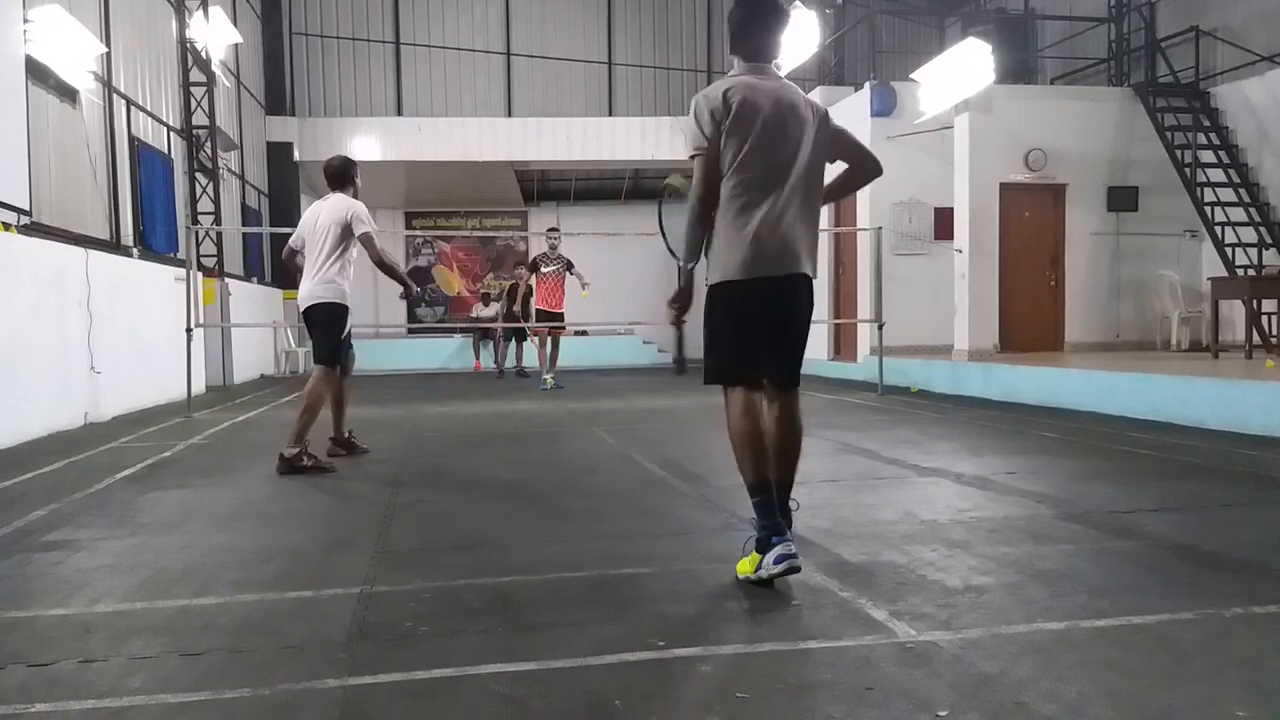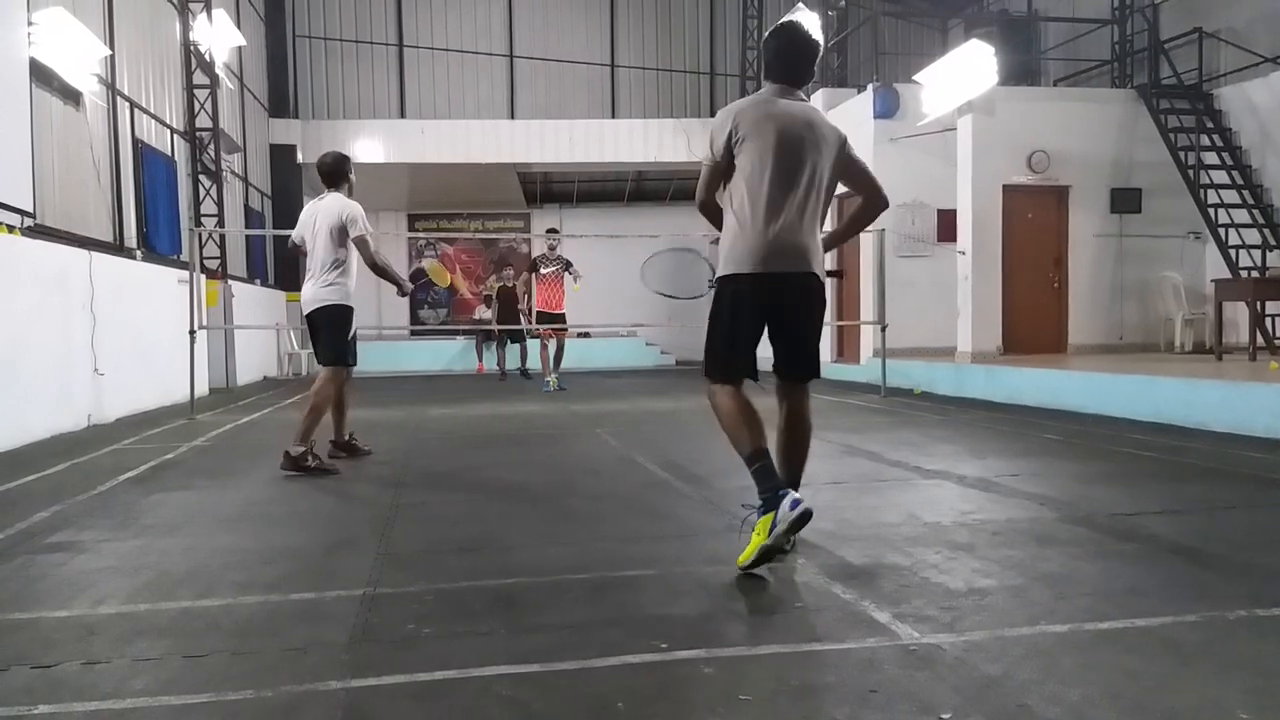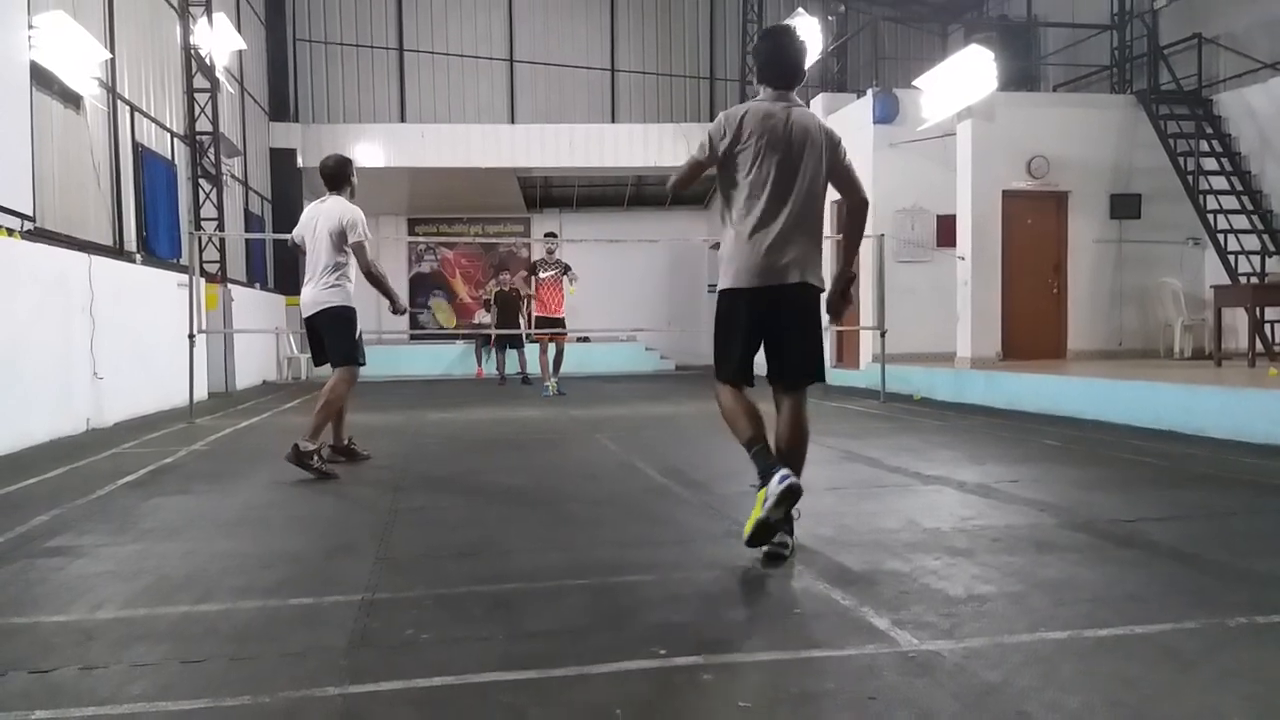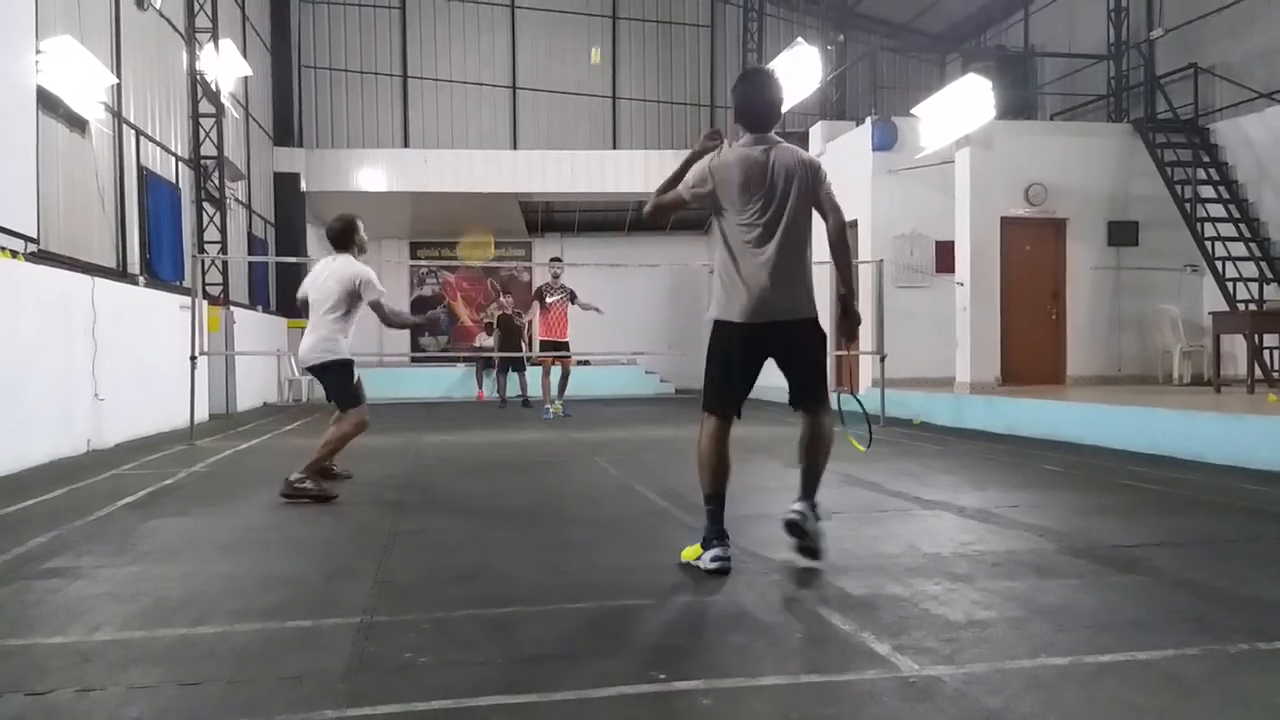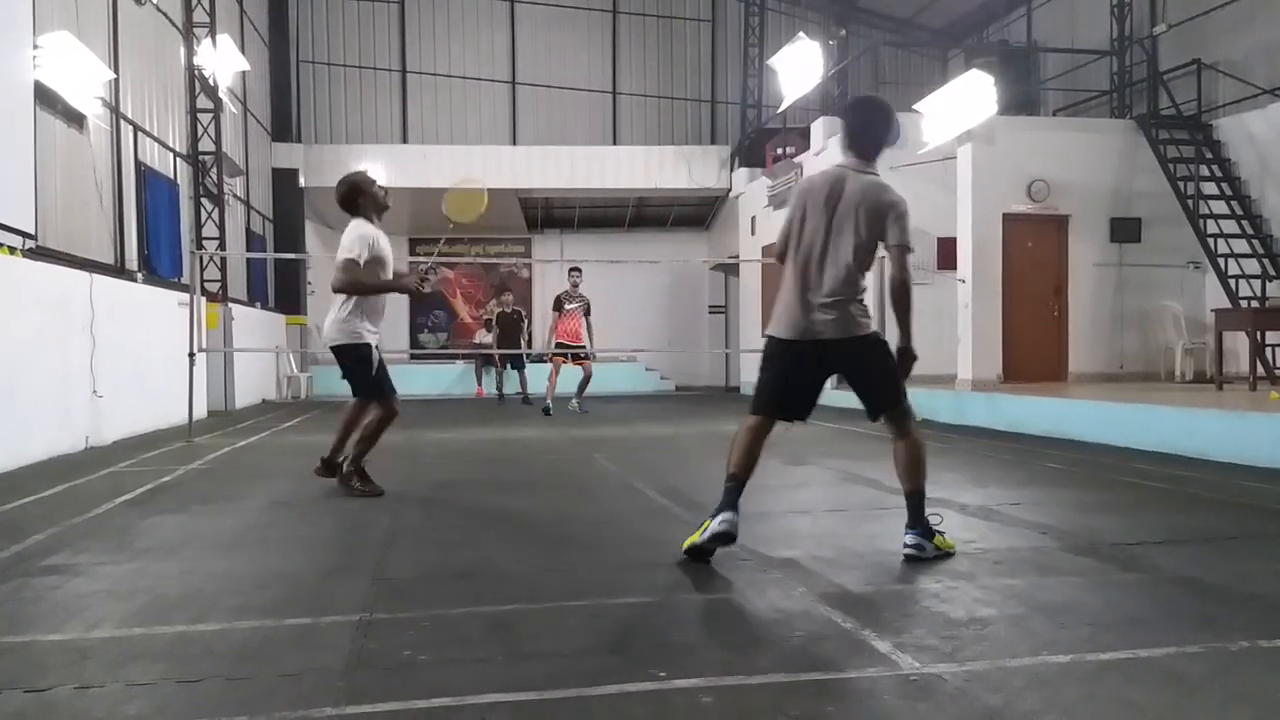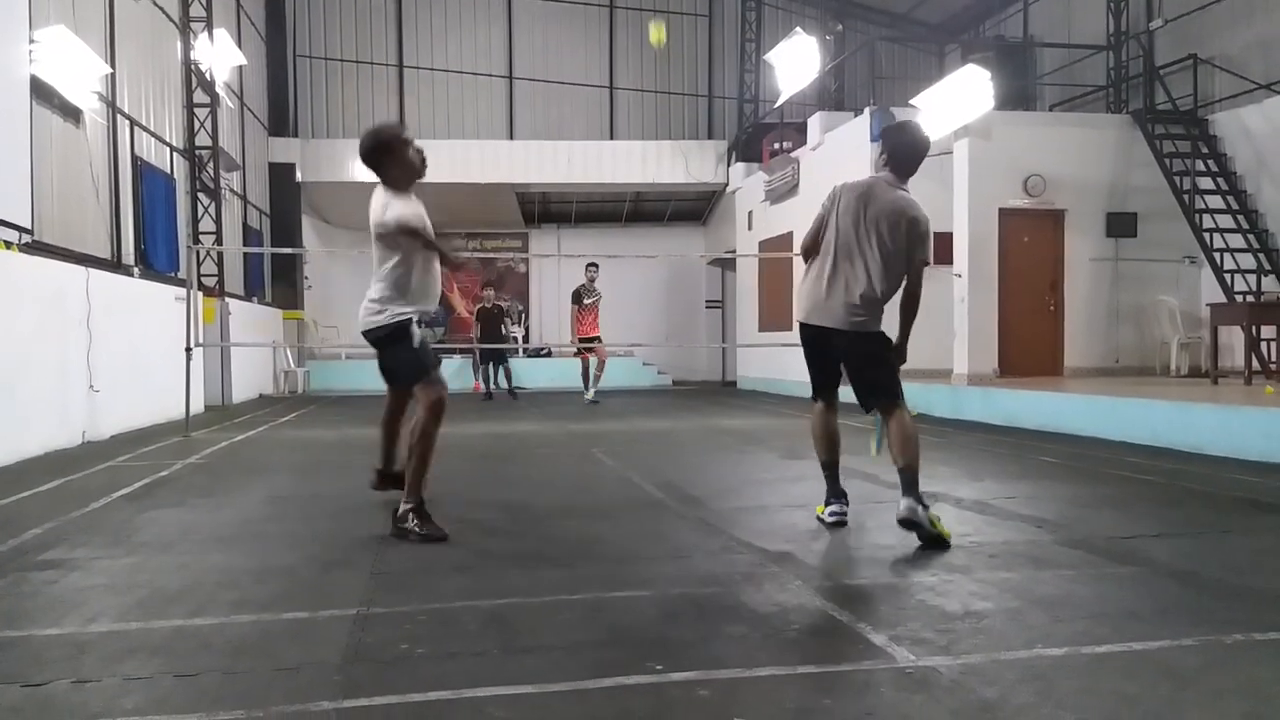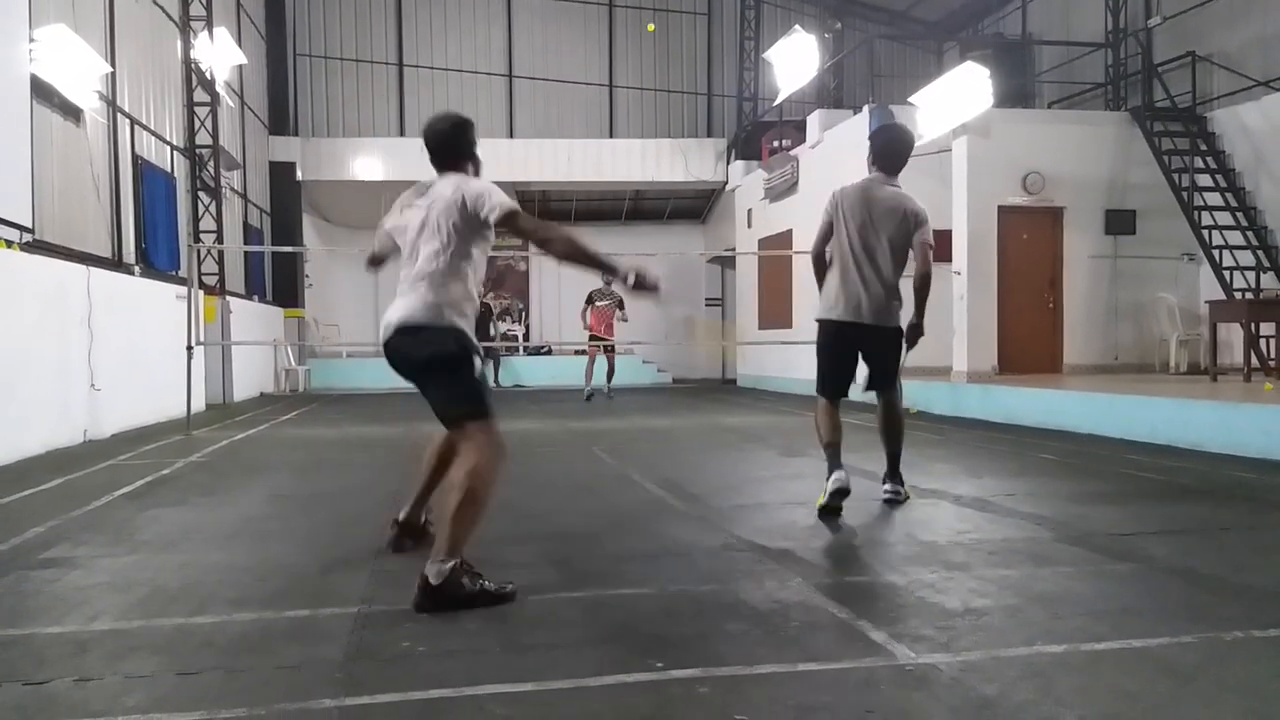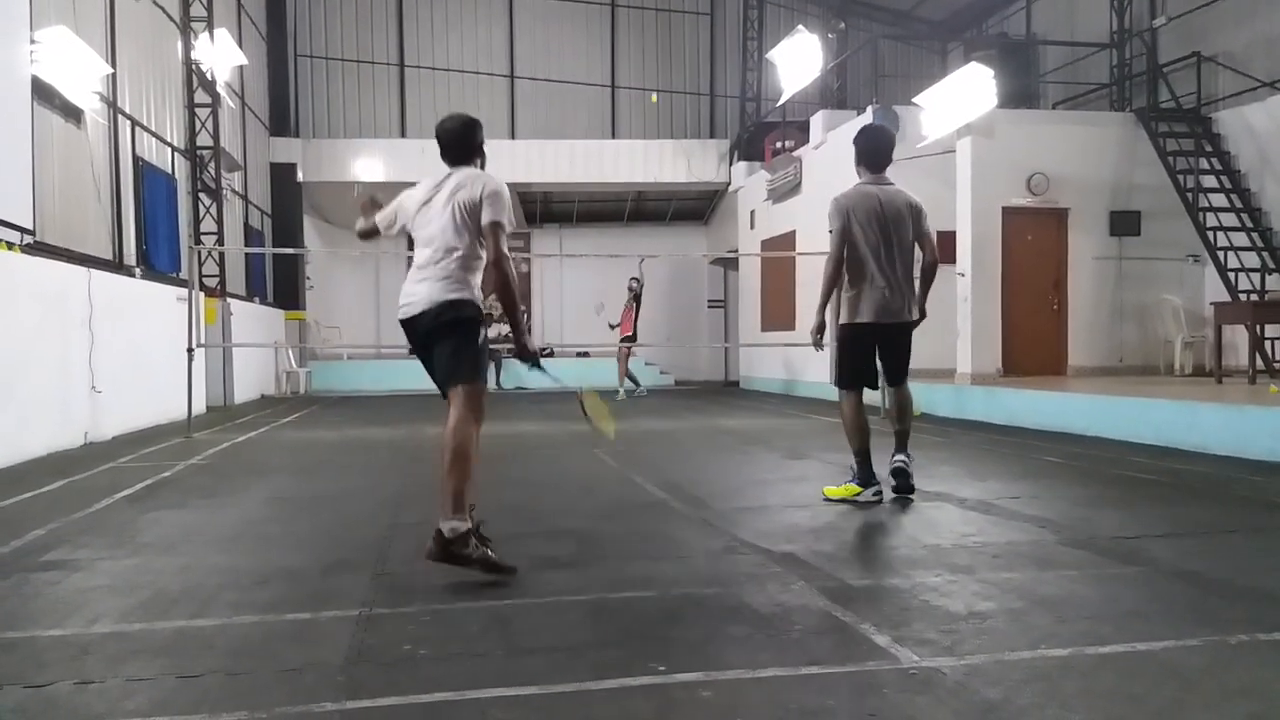
dt=0.4s
person 1, frame 1
left shoulder: (716, 99)
right shoulder: (806, 105)
left elbow: (704, 191)
right elbow: (868, 166)
left wrist: (686, 270)
left hip: (736, 265)
right hip: (795, 265)
left knee: (740, 393)
right knee: (781, 391)
left ankle: (773, 536)
right ankle: (779, 519)
person 1, frame 2
left shoulder: (736, 115)
right shoulder: (827, 130)
left elbow: (705, 199)
right elbow: (875, 199)
left hip: (745, 267)
right hip: (804, 271)
left knee: (724, 385)
right knee: (793, 390)
left ankle: (775, 497)
right ankle: (784, 501)
person 1, frame 3
left shoulder: (736, 120)
right shoulder: (821, 133)
left elbow: (677, 184)
right elbow: (858, 203)
left wrist: (714, 167)
right wrist: (845, 276)
left hip: (745, 276)
right hip: (801, 280)
left knee: (730, 385)
right knee: (791, 395)
left ankle: (772, 475)
right ankle: (781, 525)
person 1, frame 4
left shoulder: (718, 167)
right shoulder: (805, 165)
left elbow: (654, 209)
right elbow: (837, 228)
left wrist: (694, 156)
right wrist: (847, 299)
left hip: (736, 315)
right hip: (796, 313)
left knee: (715, 420)
right knee: (817, 410)
left ankle: (714, 540)
right ankle: (805, 503)
person 1, frame 5
left shoulder: (810, 185)
right shoulder: (888, 200)
left elbow: (781, 253)
right elbow: (899, 276)
right wrist: (906, 340)
left hip: (793, 326)
right hip: (852, 330)
left knee: (758, 421)
right knee: (901, 422)
left ankle: (725, 513)
right ankle: (918, 530)
person 1, frame 6
left shoulder: (844, 192)
right shoulder: (915, 216)
left elbow: (807, 249)
right elbow: (913, 290)
right wrist: (902, 340)
left hip: (813, 315)
right hip: (860, 322)
left knee: (824, 403)
right knee: (894, 409)
left ankle: (835, 498)
right ankle: (912, 500)
person 1, frame 7
left shoulder: (842, 196)
right shoulder: (912, 208)
left elbow: (818, 253)
right elbow: (923, 269)
right wrist: (918, 318)
left hip: (838, 313)
right hip: (884, 316)
left knee: (828, 400)
right knee: (888, 395)
left ankle: (836, 471)
right ankle: (893, 479)
person 1, frame 8
left shoulder: (844, 202)
right shoulder: (910, 203)
left elbow: (835, 261)
right elbow: (931, 258)
left wrist: (820, 312)
right wrist: (920, 301)
left hip: (858, 312)
right hip: (900, 312)
left knee: (850, 393)
right knee: (898, 386)
left ankle: (865, 480)
right ankle: (901, 455)
person 2, frame 1
left shoulder: (312, 210)
right shoulder: (353, 208)
left elbow: (289, 255)
right elbow: (377, 257)
right wrist: (408, 284)
left hip: (309, 298)
right hip: (330, 298)
left knee: (342, 365)
right knee: (326, 371)
left ankle: (340, 436)
right ankle: (293, 452)
person 2, frame 2
left shoulder: (309, 209)
right shoulder: (348, 208)
left elbow: (296, 244)
right elbow: (371, 259)
right wrist: (402, 283)
left hip: (313, 299)
right hip: (334, 299)
left knee: (341, 371)
right knee: (333, 373)
left ankle: (341, 439)
right ankle: (298, 450)
person 2, frame 3
left shoulder: (310, 211)
right shoulder: (350, 212)
left elbow: (297, 242)
right elbow: (366, 266)
right wrist: (394, 298)
left hip: (311, 302)
right hip: (334, 302)
left knee: (342, 372)
right knee: (347, 373)
left ankle: (340, 444)
right ankle: (307, 446)
person 2, frame 4
left shoulder: (320, 268)
right shoulder: (360, 273)
left elbow: (302, 305)
right elbow: (388, 318)
right wrist: (421, 320)
left hip: (310, 351)
right hip: (331, 352)
left knee: (351, 404)
right knee: (357, 418)
left ankle: (324, 464)
right ankle: (302, 478)
person 2, frame 5
left shoulder: (367, 232)
right shoulder: (364, 233)
right elbow: (341, 282)
left wrist: (398, 278)
right wrist: (395, 285)
left hip: (349, 332)
right hip: (354, 334)
left knee: (365, 401)
right knee: (388, 406)
left ankle: (334, 460)
right ankle: (352, 468)
person 2, frame 6
left shoulder: (402, 197)
right shoulder: (391, 206)
right elbow: (409, 231)
left hip: (402, 315)
right hip: (393, 317)
left knee: (400, 394)
right knee: (432, 397)
left ankle: (389, 470)
right ankle: (410, 508)
person 2, frame 7
left shoulder: (410, 202)
right shoulder: (472, 191)
left elbow: (375, 257)
right elbow: (542, 236)
right wrist: (619, 273)
left hip: (400, 333)
right hip: (435, 332)
left knee: (463, 431)
right knee: (484, 447)
left ankle: (410, 522)
right ankle: (443, 575)
person 2, frame 8
left shoulder: (418, 193)
right shoulder: (488, 186)
left elbow: (365, 229)
right elbow: (497, 261)
left wrist: (370, 211)
right wrist: (518, 331)
left hip: (412, 308)
right hip: (452, 304)
left knee: (458, 400)
right knee: (466, 410)
left ankle: (454, 517)
right ankle: (454, 531)
